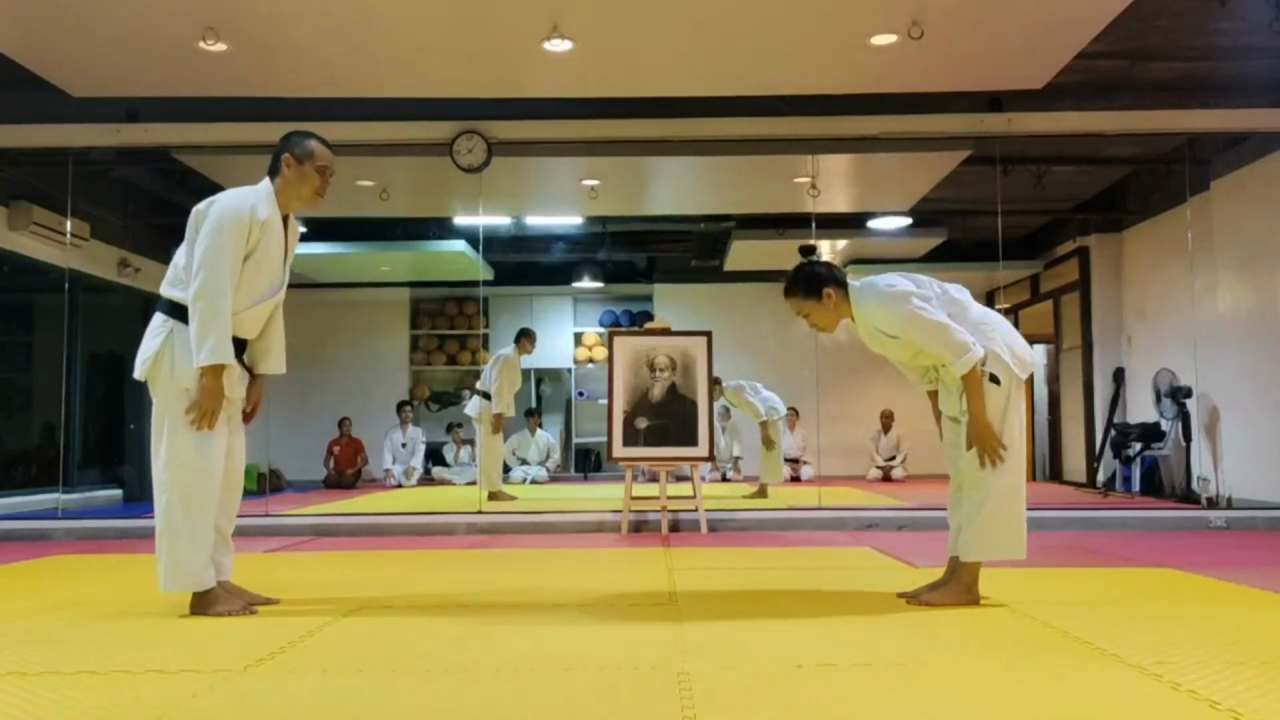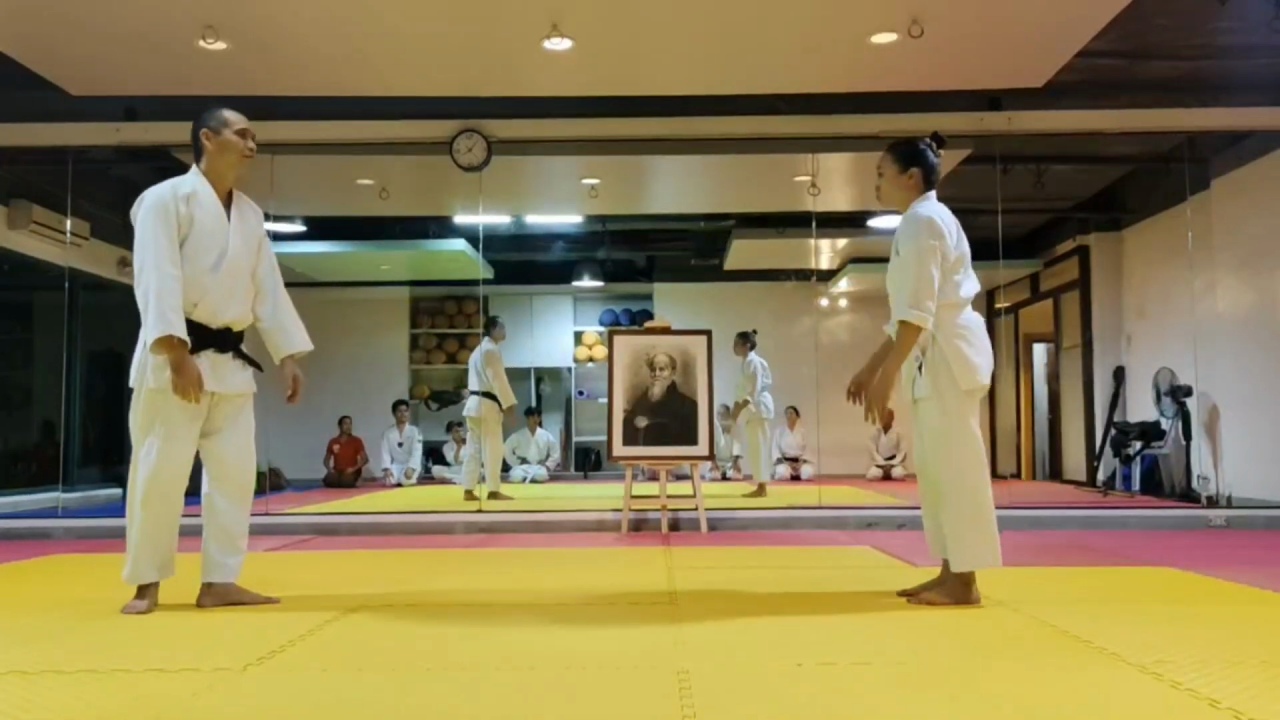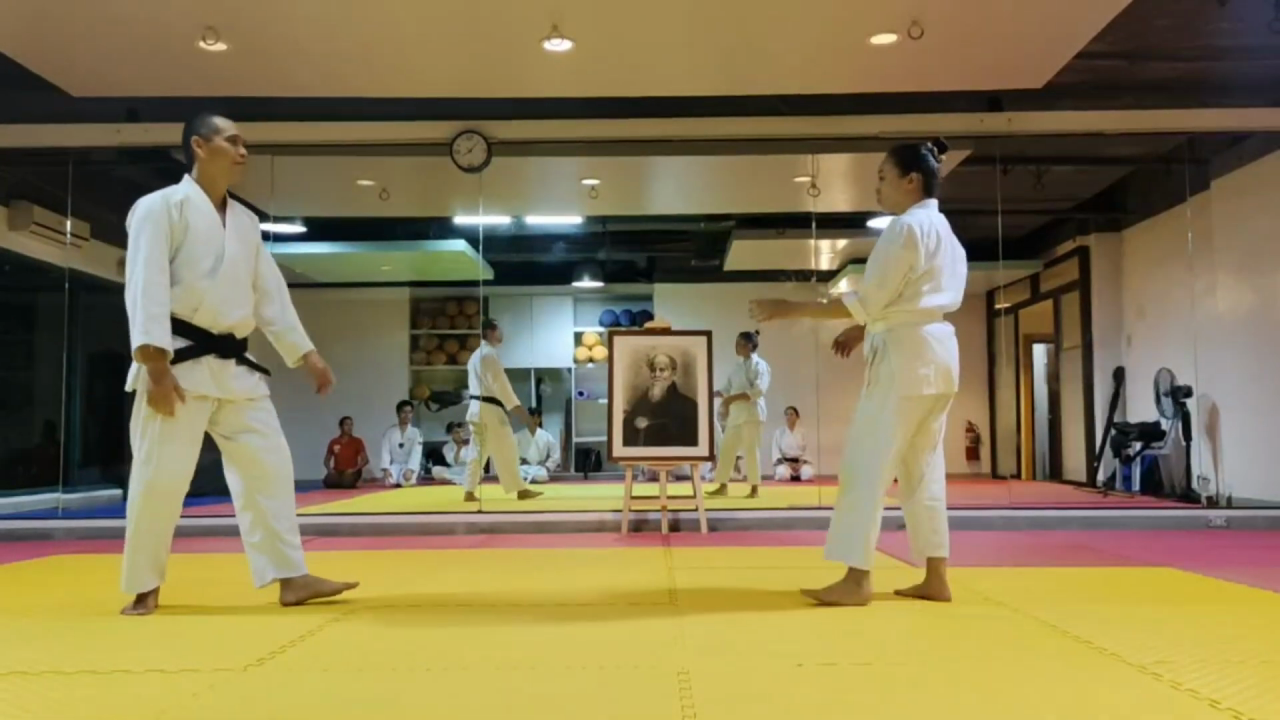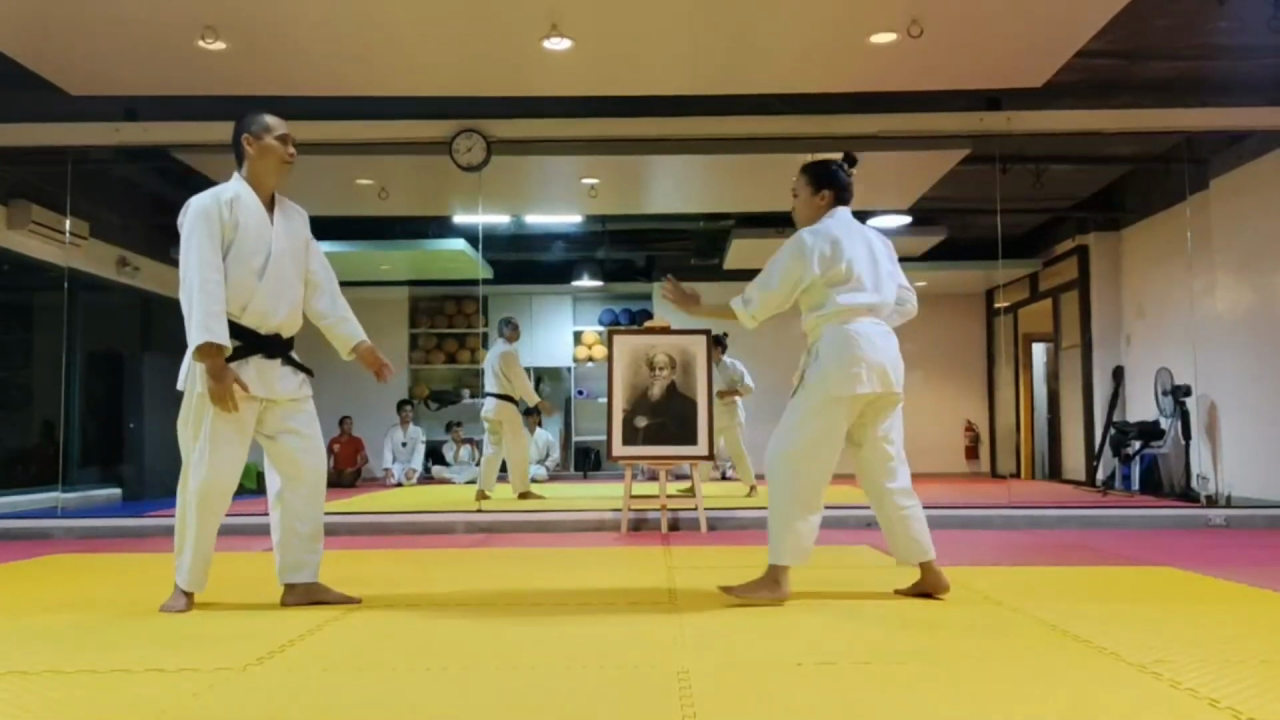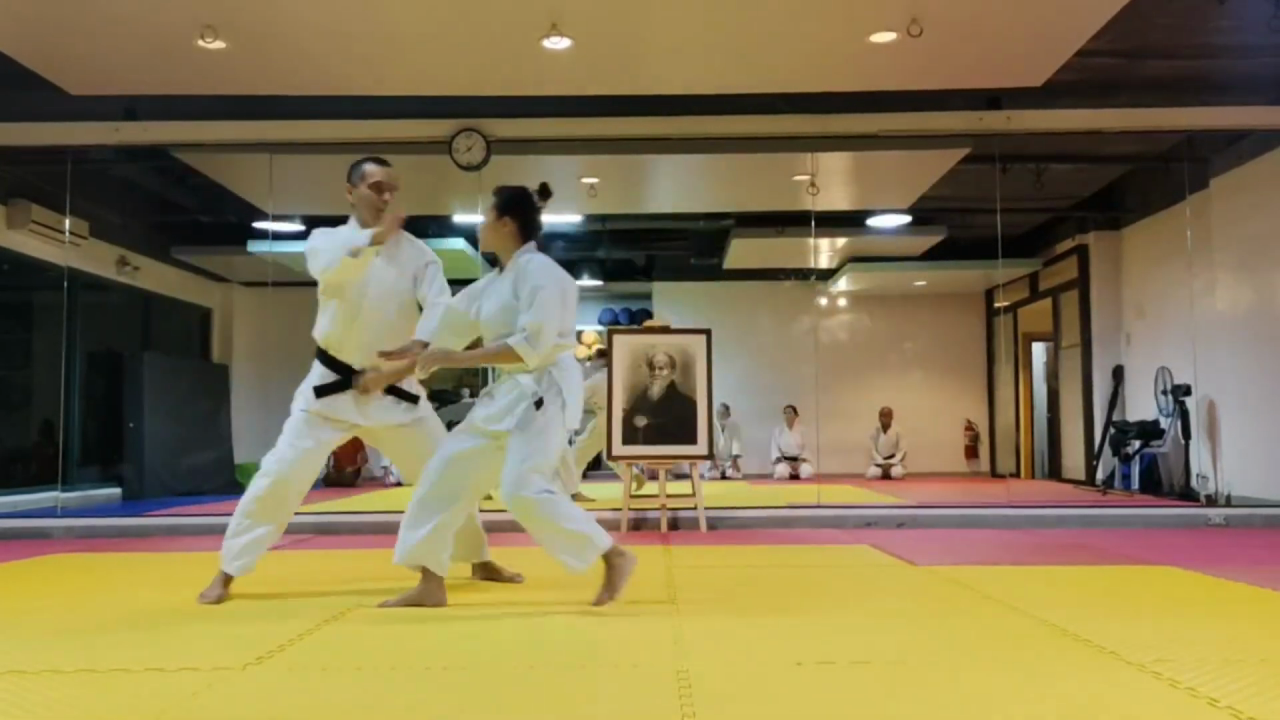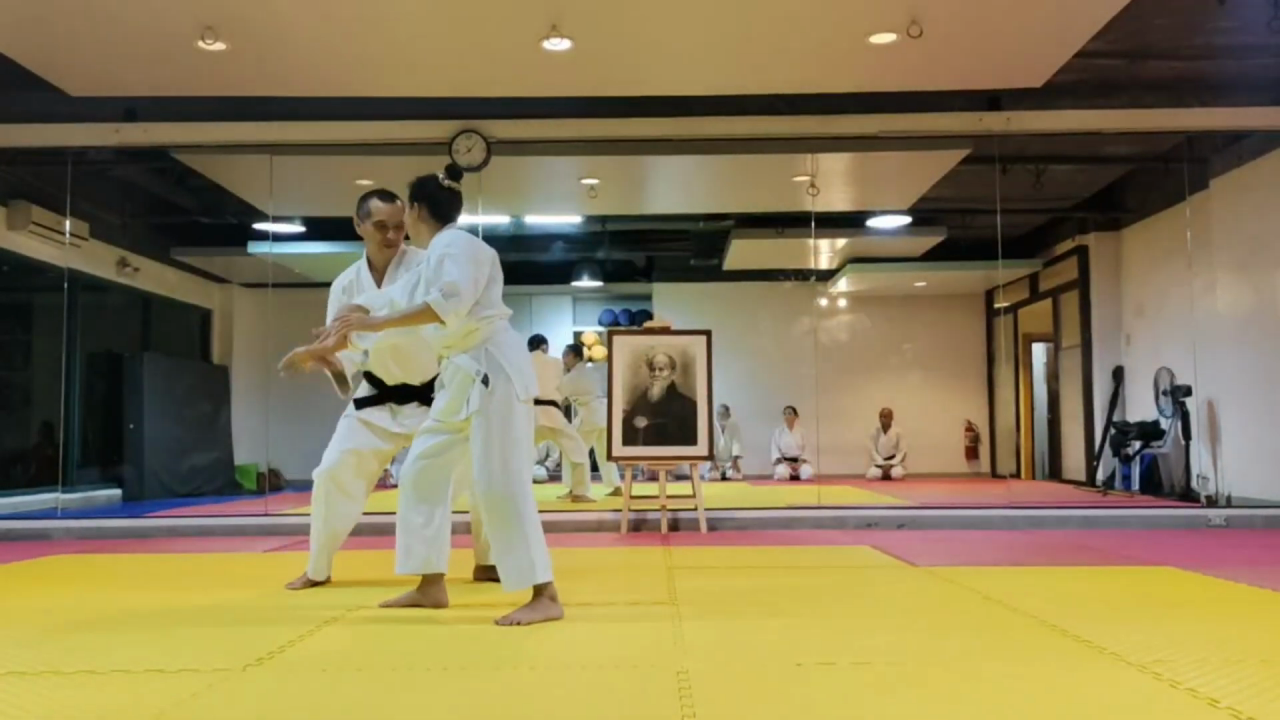
dt=0.7s
person 1, frame 1
left shoulder: (288, 228)
right shoulder: (234, 210)
right elbow: (209, 295)
left wrist: (259, 376)
right wrist: (212, 376)
left hip: (225, 354)
right hip: (186, 346)
left knee: (226, 470)
right knee: (192, 467)
left ankle: (217, 578)
right ankle: (200, 588)
person 1, frame 2
left shoulder: (250, 213)
right shoulder: (166, 198)
left elbow: (268, 289)
right elbow: (158, 279)
left wrist: (289, 355)
right wrist: (177, 352)
left hip: (230, 359)
right hip: (175, 356)
left knee: (235, 469)
right knee: (161, 469)
left ankle: (218, 581)
right ankle: (147, 583)
person 1, frame 3
left shoulder: (245, 220)
right shoulder: (160, 207)
left elbow: (271, 293)
right elbow: (146, 289)
left wrist: (306, 354)
right wrist: (156, 363)
left hip: (235, 365)
right hip: (181, 361)
left knee: (268, 465)
right knee: (160, 476)
left ankle: (291, 578)
right ankle: (144, 587)
person 1, frame 4
left shoulder: (295, 217)
right shoulder: (211, 206)
left elbow: (320, 289)
right elbow: (202, 286)
left wrist: (359, 345)
right wrist: (215, 361)
left hip: (282, 364)
right hip: (229, 361)
left knee: (304, 466)
right knee: (210, 472)
left ankle: (300, 580)
right ankle: (186, 584)
person 1, frame 5
left shoulder: (416, 252)
right shoulder: (327, 238)
left elbow: (439, 305)
right elbow: (328, 265)
left wrist: (426, 341)
right wrist: (378, 235)
left hip: (393, 389)
right hip: (331, 386)
right knee: (282, 473)
left ankle: (479, 559)
right ankle: (228, 570)
person 1, frame 6
left shoulder: (423, 262)
right shoulder: (344, 285)
right elbow: (346, 360)
right wrist: (334, 368)
left hip: (437, 396)
right hip: (377, 399)
right knee: (334, 474)
left ankle: (491, 561)
right ankle: (319, 569)
person 2, frame 1
left shoulder: (884, 302)
right shoulder: (864, 314)
left elbow: (963, 351)
right elbow: (922, 368)
left wrist: (979, 422)
right wrist: (946, 425)
left hip: (989, 357)
right hip: (963, 368)
left knee: (986, 467)
right knee: (964, 471)
left ankle: (965, 582)
right ankle: (957, 574)
person 2, frame 2
left shoulder: (923, 220)
right shoulder: (924, 221)
left elbow: (918, 311)
right elbow: (909, 309)
left wrist: (886, 375)
right wrist: (875, 366)
left hip: (948, 352)
right hip: (940, 354)
left knee: (955, 465)
right knee: (936, 467)
left ankle: (964, 581)
right ankle: (951, 573)
person 2, frame 3
left shoulder: (906, 228)
right shoulder: (943, 231)
left elbow: (866, 301)
left wrist: (791, 309)
right wrist: (864, 330)
left hip: (906, 356)
right hip: (934, 353)
left knee: (866, 466)
right knee: (922, 467)
left ankle: (856, 578)
right ankle: (935, 577)
person 2, frame 4
left shoulder: (811, 240)
right shoulder: (876, 239)
left elbow: (756, 303)
right elbow: (905, 305)
left wrist: (697, 306)
left hip: (840, 355)
right hip: (880, 353)
left knee: (791, 461)
right knee: (884, 472)
left ankle: (775, 577)
right ankle: (931, 574)
person 2, frame 5
left shoulder: (540, 273)
right shoulder: (491, 283)
left elbow: (532, 346)
right elbow: (450, 329)
left wrist: (459, 360)
right wrist: (394, 372)
left hip: (545, 393)
right hip: (508, 396)
left knee: (524, 490)
right knee: (445, 473)
left ankle: (612, 557)
right ankle: (430, 585)
person 2, frame 6
left shoulder: (457, 246)
right shoulder: (436, 256)
left elbow: (452, 304)
right elbow: (389, 305)
left wrist: (375, 324)
right wrist: (327, 344)
left hip: (491, 369)
right hip: (463, 375)
left knee: (499, 482)
right knee: (422, 470)
left ankle: (545, 596)
right ankle: (430, 585)
